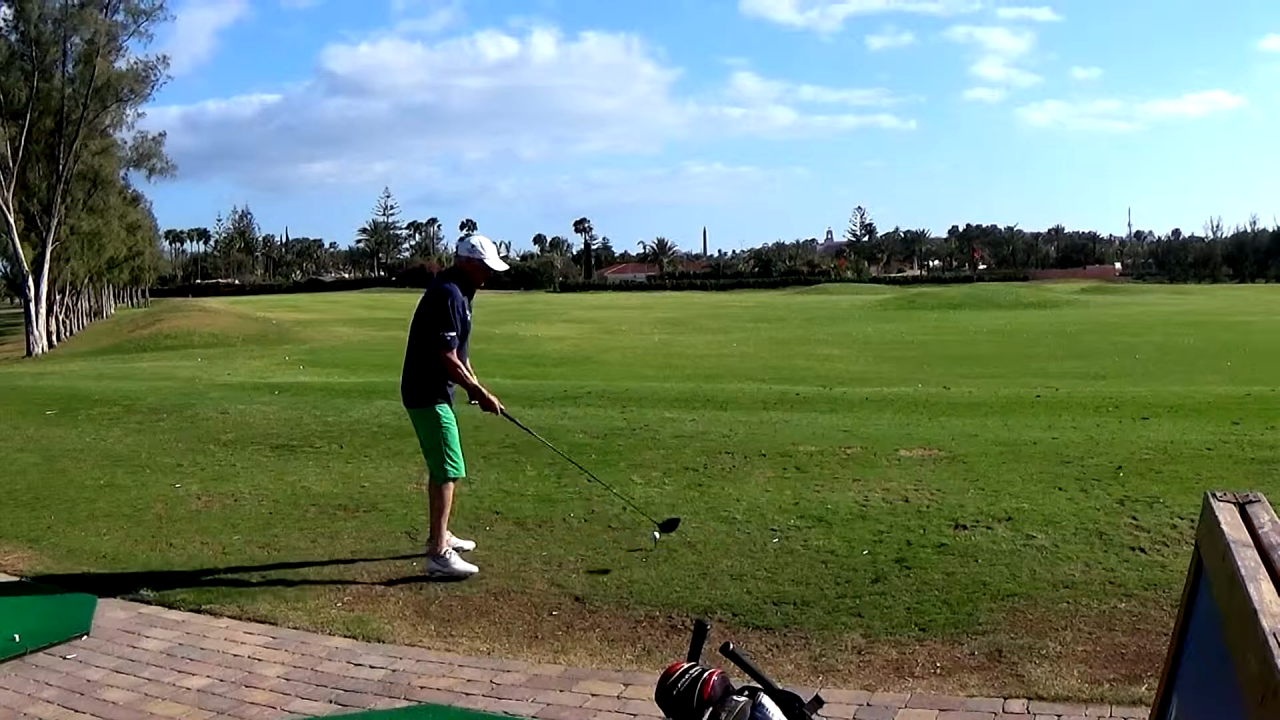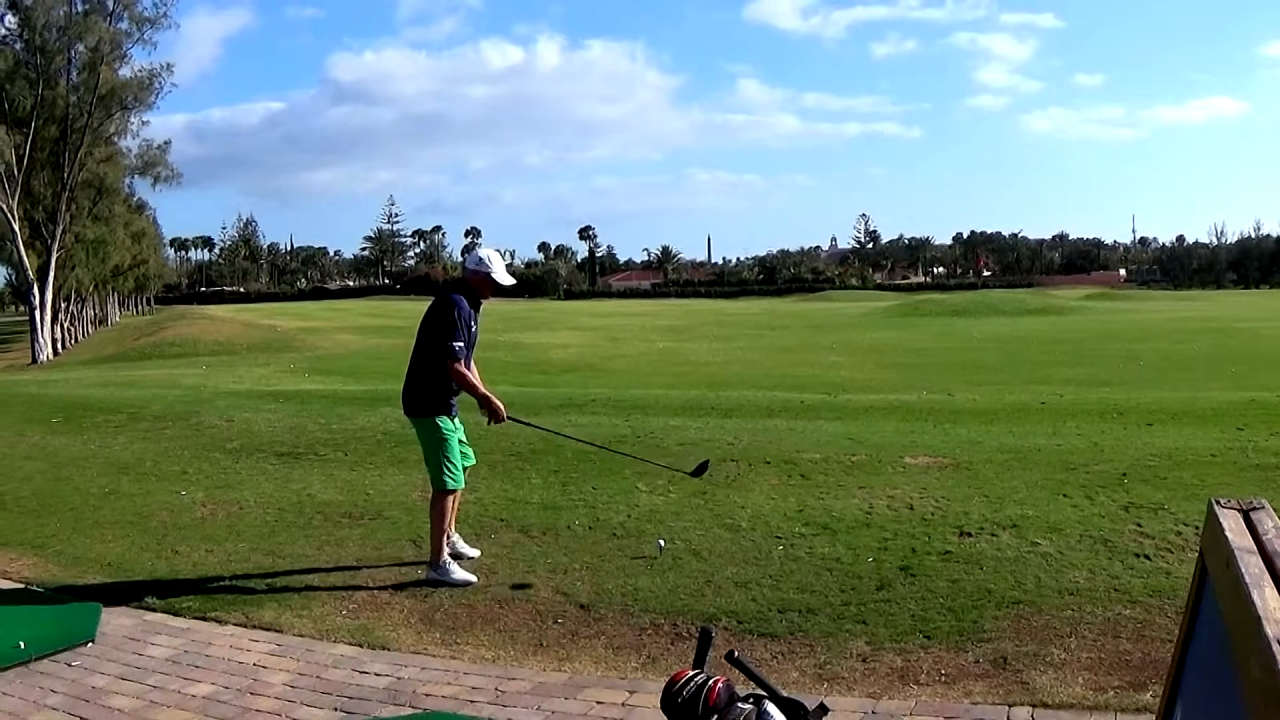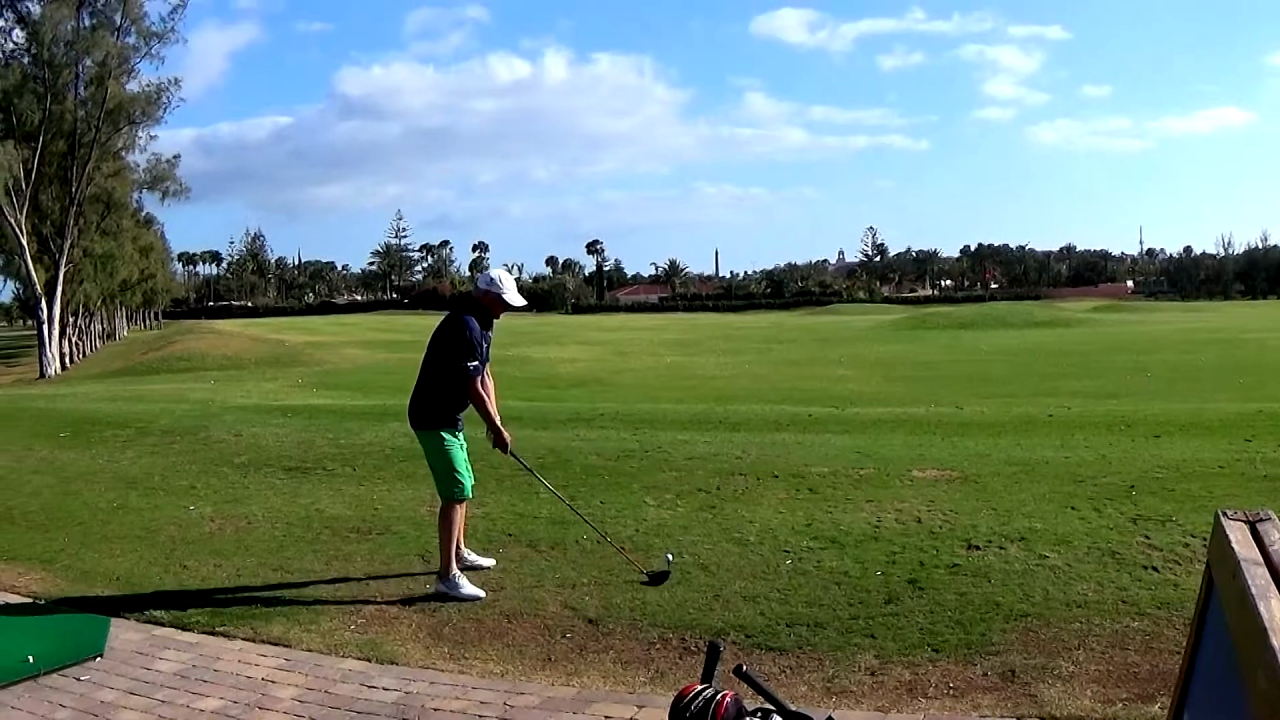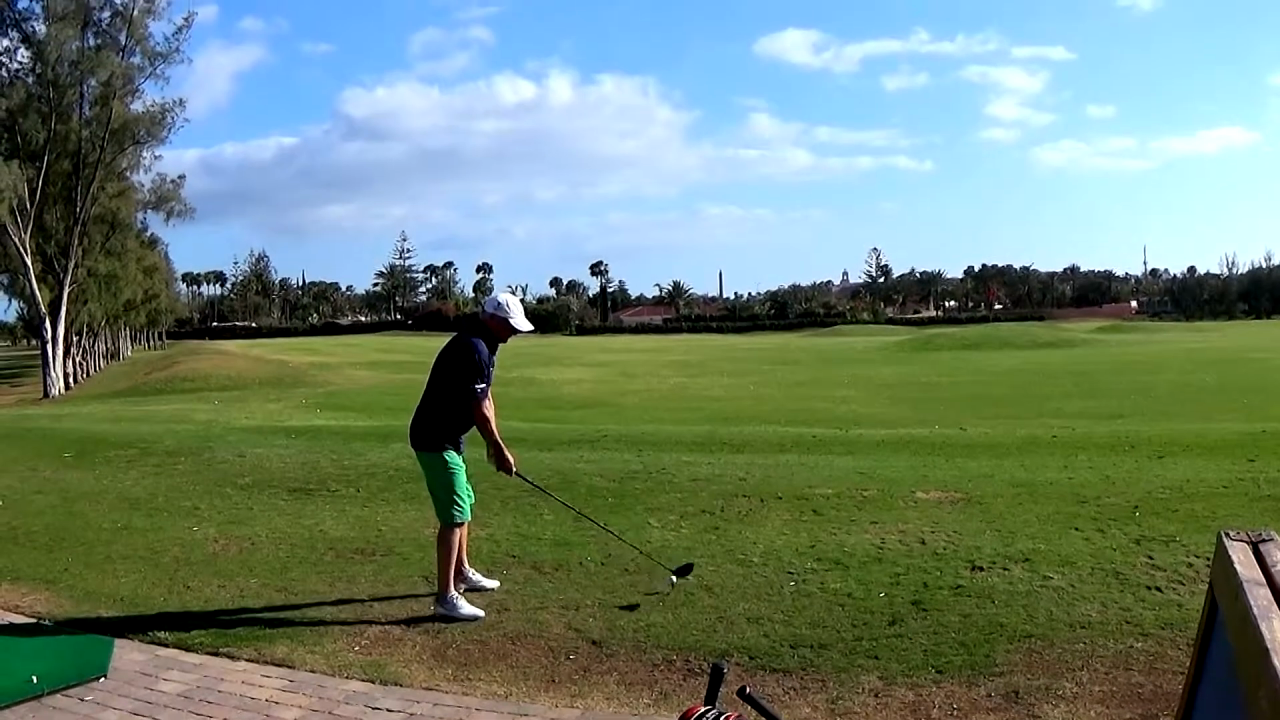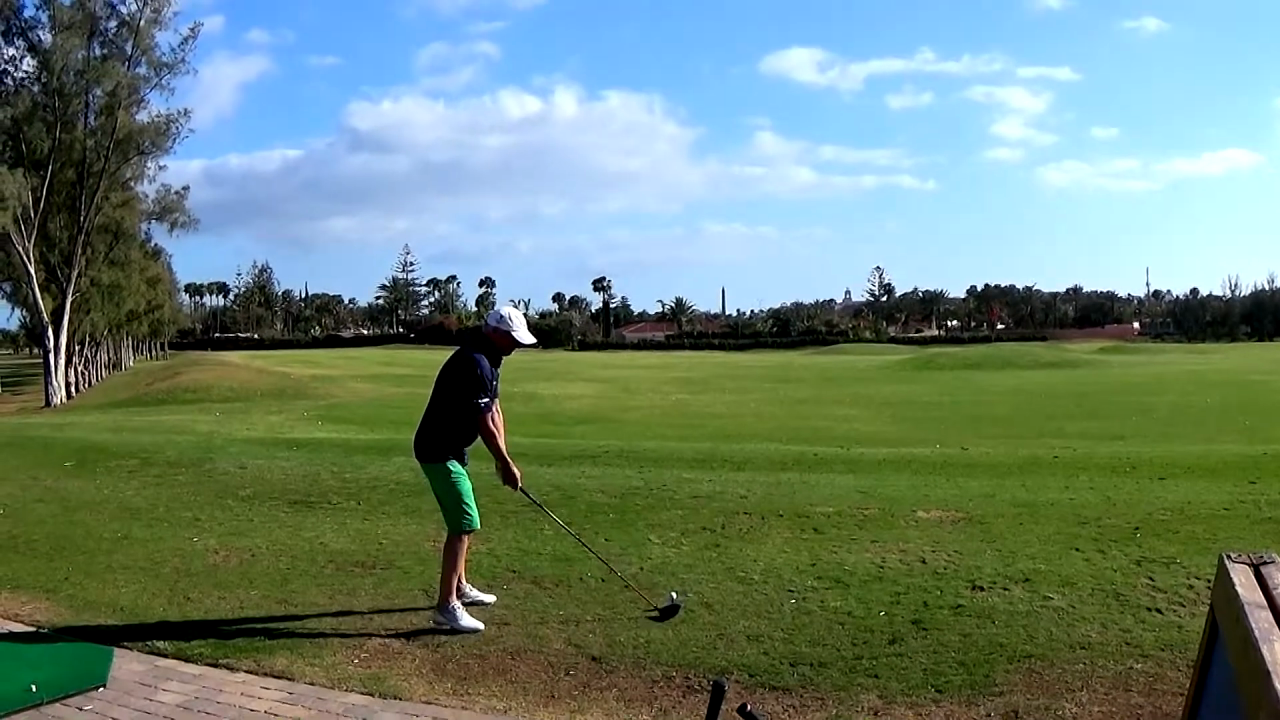
dt=0.4s
person 1, frame 1
left shoulder: (454, 291)
right shoulder: (448, 296)
right elbow: (447, 358)
left wrist: (472, 381)
right wrist: (481, 393)
left hip: (430, 391)
right hip: (428, 394)
left knee: (440, 468)
right knee: (448, 470)
left ankle: (439, 536)
right ankle: (439, 553)
person 1, frame 2
left shoulder: (466, 303)
right shoulder: (454, 306)
left elbow: (464, 360)
right elbow: (455, 369)
left wrist: (485, 396)
right wrist: (489, 399)
left hip: (440, 400)
right hip: (429, 404)
left knee: (461, 465)
right knee: (447, 481)
left ankle: (449, 537)
right ankle: (438, 561)
person 1, frame 3
left shoulder: (481, 322)
right shoulder: (465, 326)
left elbow: (484, 376)
right elbow: (474, 389)
left wrist: (496, 421)
right wrist: (497, 428)
left hip: (446, 415)
right hip: (433, 418)
left knee: (461, 488)
right knee: (456, 493)
left ankle: (458, 553)
right ankle: (448, 575)
person 1, frame 4
left shoulder: (482, 344)
right shoulder: (472, 349)
left elbow: (485, 399)
right elbow: (479, 411)
left wrist: (494, 446)
right wrist: (501, 450)
left hip: (447, 436)
right hip: (435, 439)
left knee: (463, 506)
right knee: (454, 515)
left ankle: (462, 572)
right ankle: (446, 596)
person 1, frame 5
left shoulder: (487, 359)
right shoulder: (474, 363)
left elbow: (495, 411)
right elbow: (485, 425)
left wrist: (503, 459)
right wrist: (507, 464)
left hip: (450, 448)
right hip: (439, 451)
left knee: (464, 521)
right knee: (464, 524)
left ankle: (460, 588)
right ankle: (447, 605)
